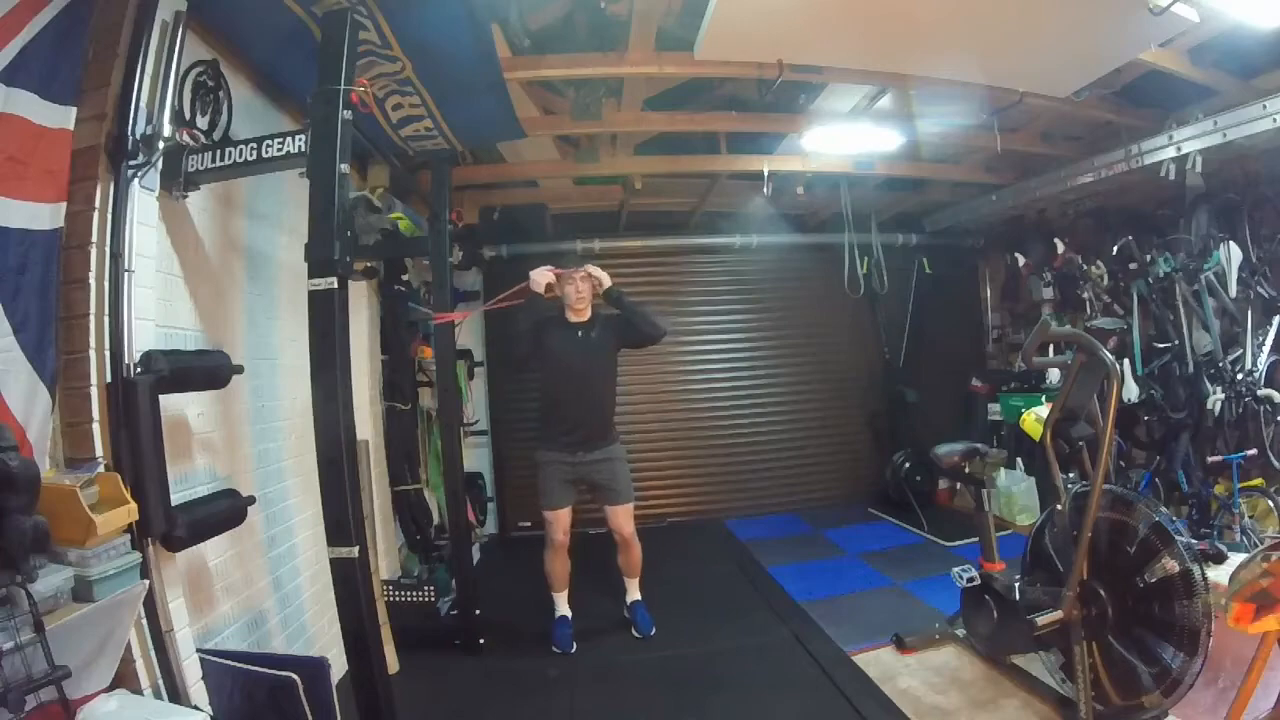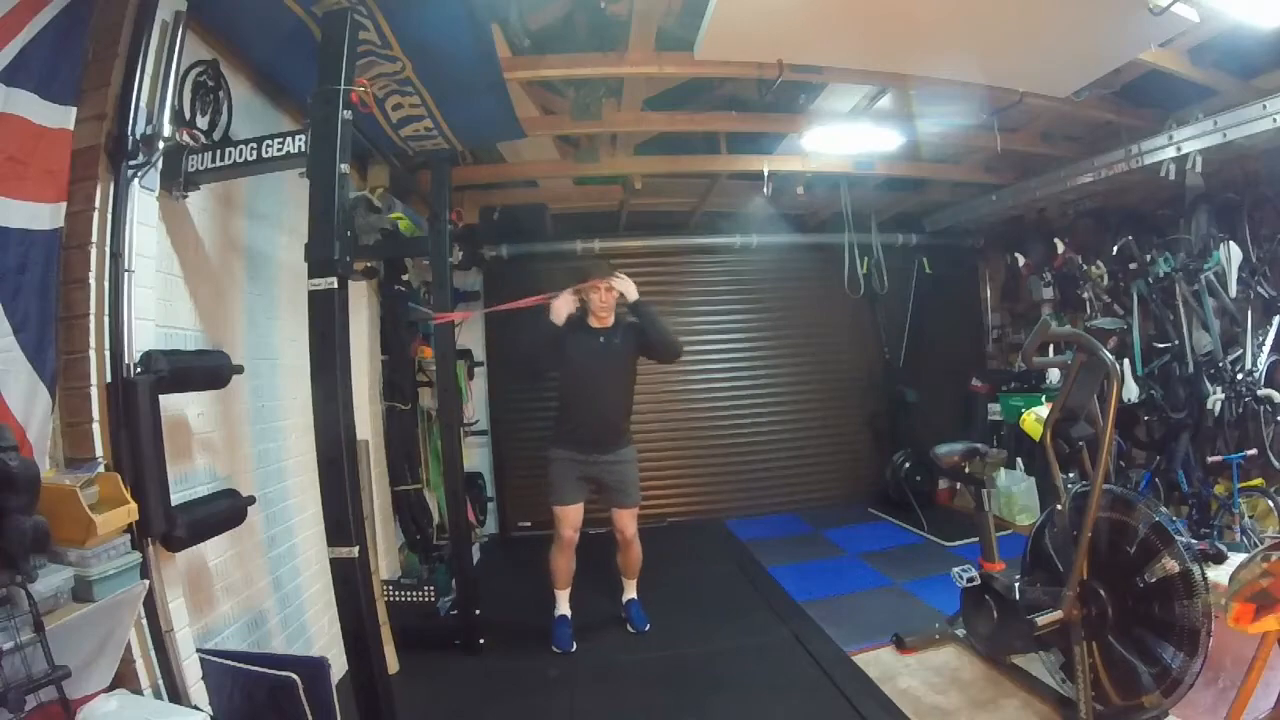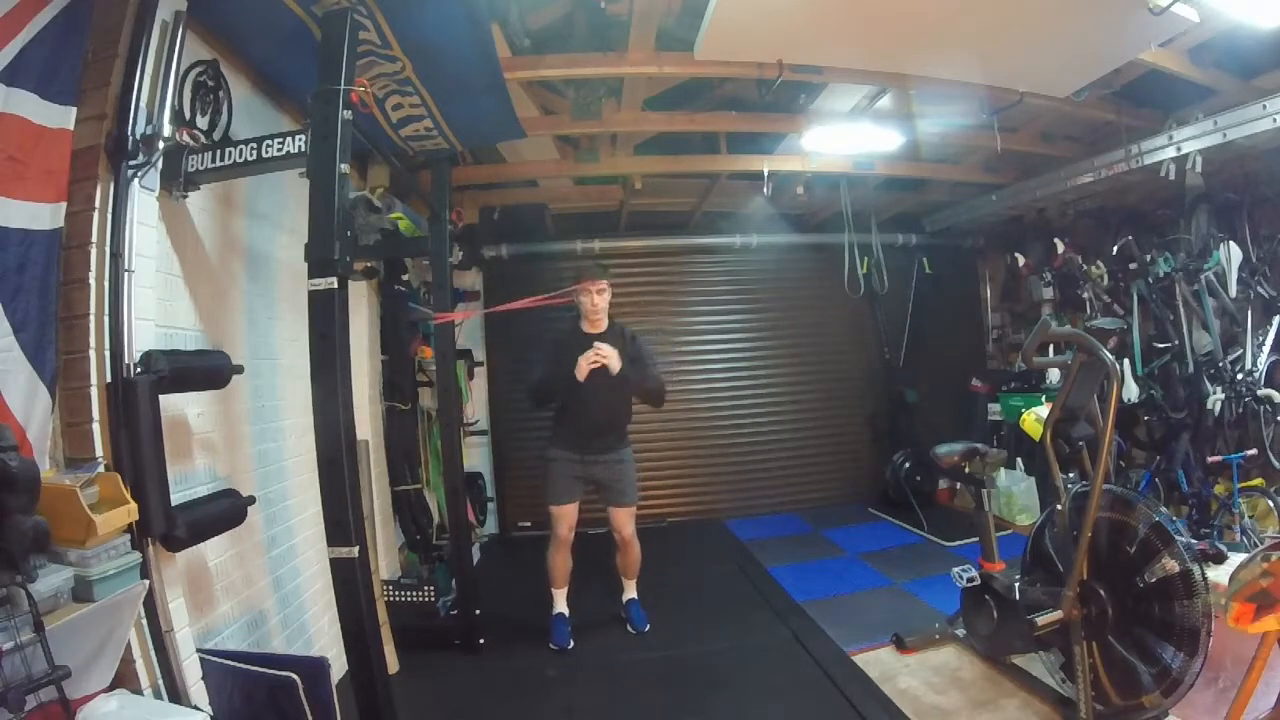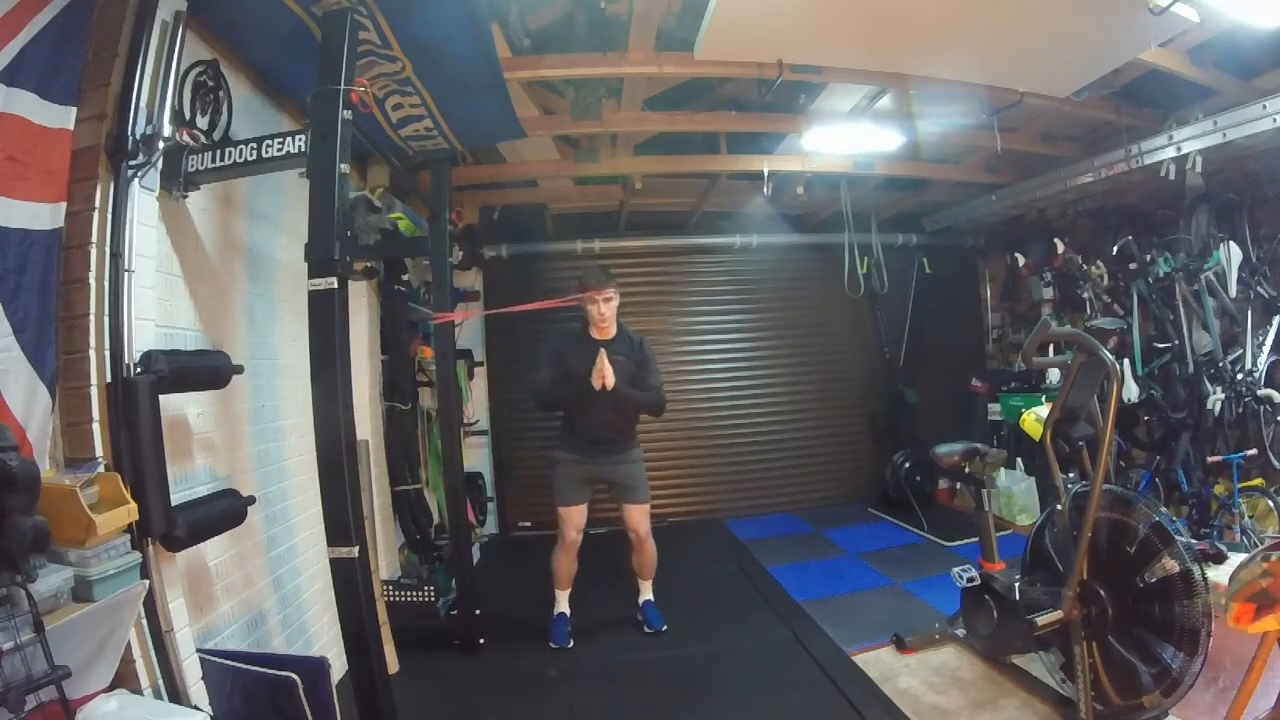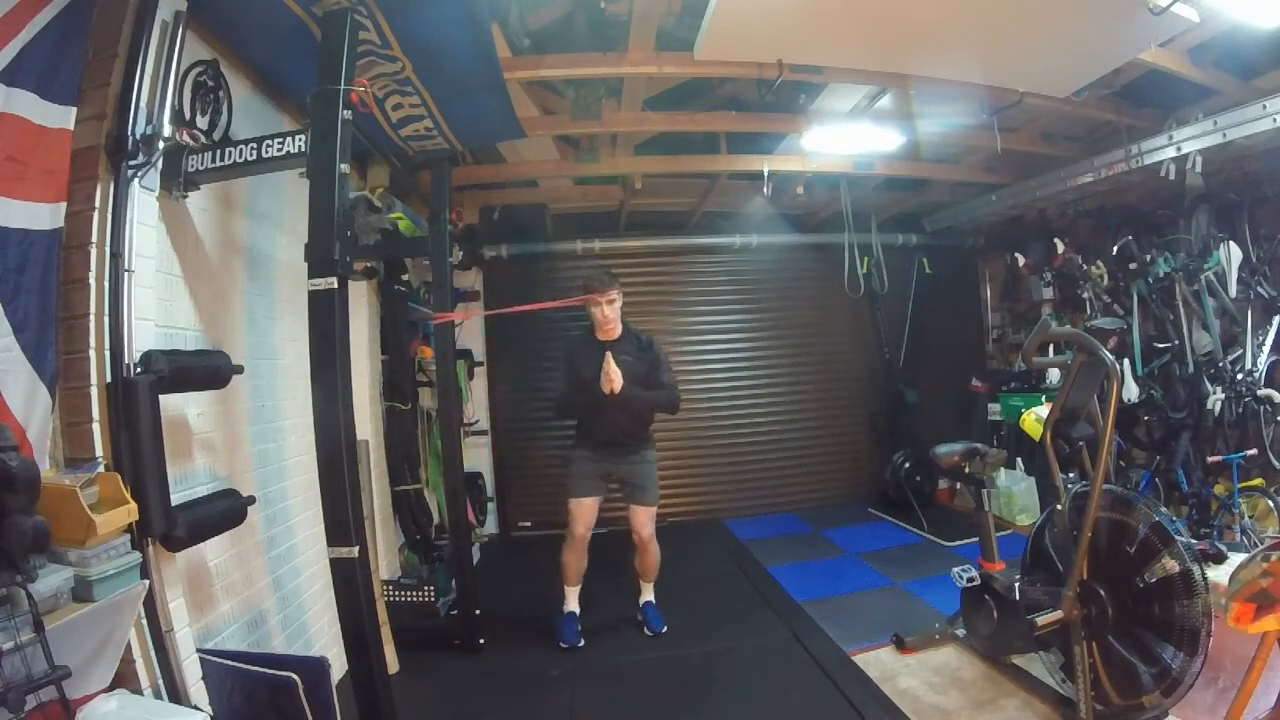
dt=0.4s
person 1, frame 1
left shoulder: (610, 326)
right shoulder: (546, 329)
left elbow: (654, 332)
right elbow: (517, 349)
left wrist: (612, 290)
right wrist: (535, 295)
left hip: (604, 450)
right hip: (556, 454)
left knee: (626, 533)
right knee: (557, 538)
left ankle: (634, 600)
right ankle: (562, 613)
person 1, frame 2
left shoulder: (630, 333)
right shoulder: (568, 333)
left elbow: (671, 351)
left wrist: (636, 303)
right wrist: (552, 323)
left hip: (616, 452)
right hip: (568, 453)
left knee: (627, 533)
right knee: (566, 536)
left ankle: (630, 598)
right ankle: (562, 611)
person 1, frame 3
left shoulder: (629, 342)
right shoulder: (562, 343)
left elbow: (658, 395)
right elbow: (538, 397)
left wrist: (621, 371)
right wrist: (573, 377)
left hip: (614, 453)
right hip: (567, 453)
left knee: (625, 534)
right knee: (562, 535)
left ankle: (629, 599)
right ankle: (559, 611)
person 1, frame 4
left shoulder: (636, 347)
right shoulder: (565, 347)
left elbow: (657, 404)
right elbow: (544, 399)
left wrist: (616, 387)
right wrist: (588, 385)
left hip: (623, 454)
right hip: (574, 455)
left knee: (640, 533)
right knee: (569, 537)
left ankle: (646, 600)
right ankle: (561, 610)
person 1, frame 5
left shoulder: (646, 346)
right shoulder: (577, 350)
left elbow: (671, 400)
right elbow: (564, 406)
left wrist: (624, 390)
right wrist: (599, 391)
left hip: (636, 453)
right hip: (588, 453)
left knee: (645, 535)
right knee: (578, 533)
left ankle: (646, 601)
right ankle: (570, 609)
